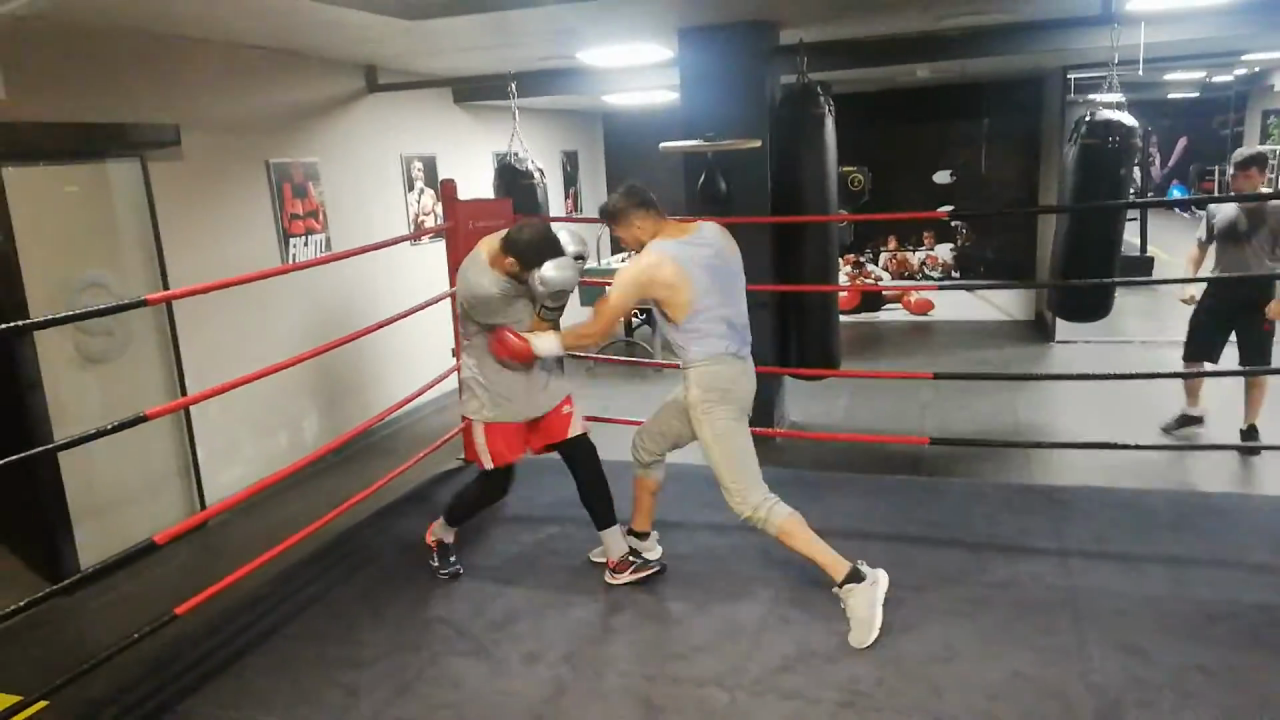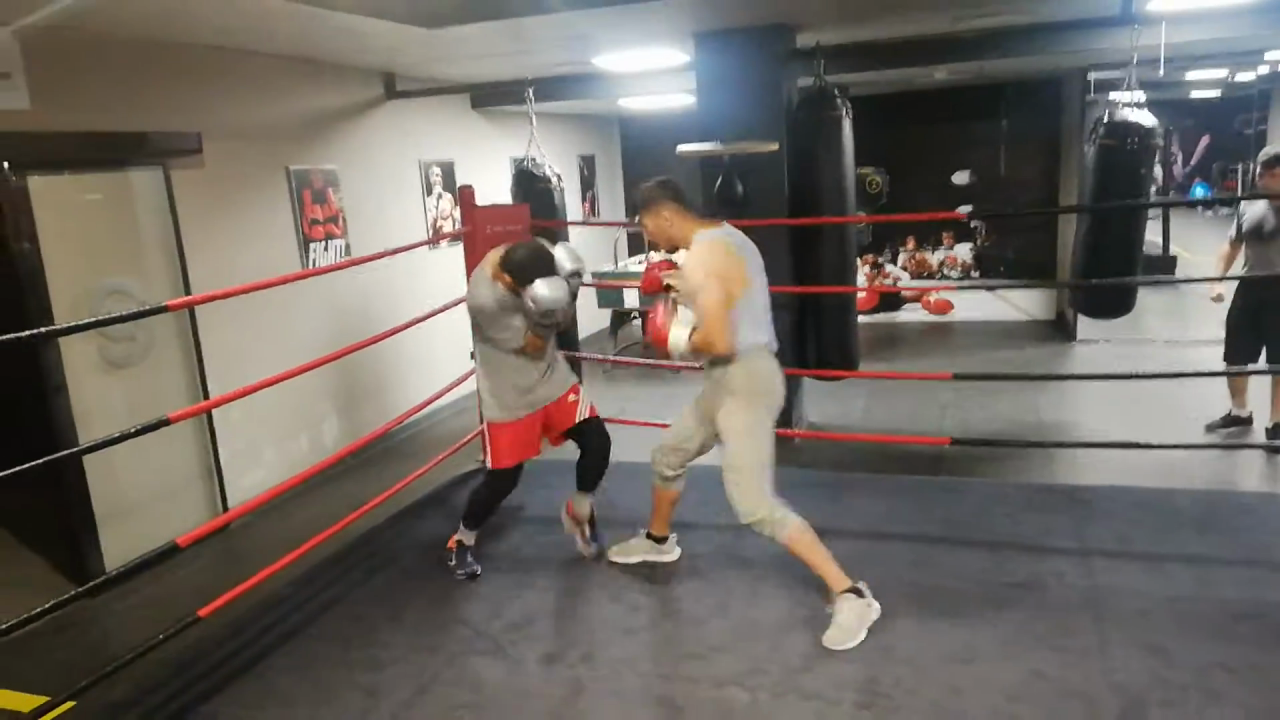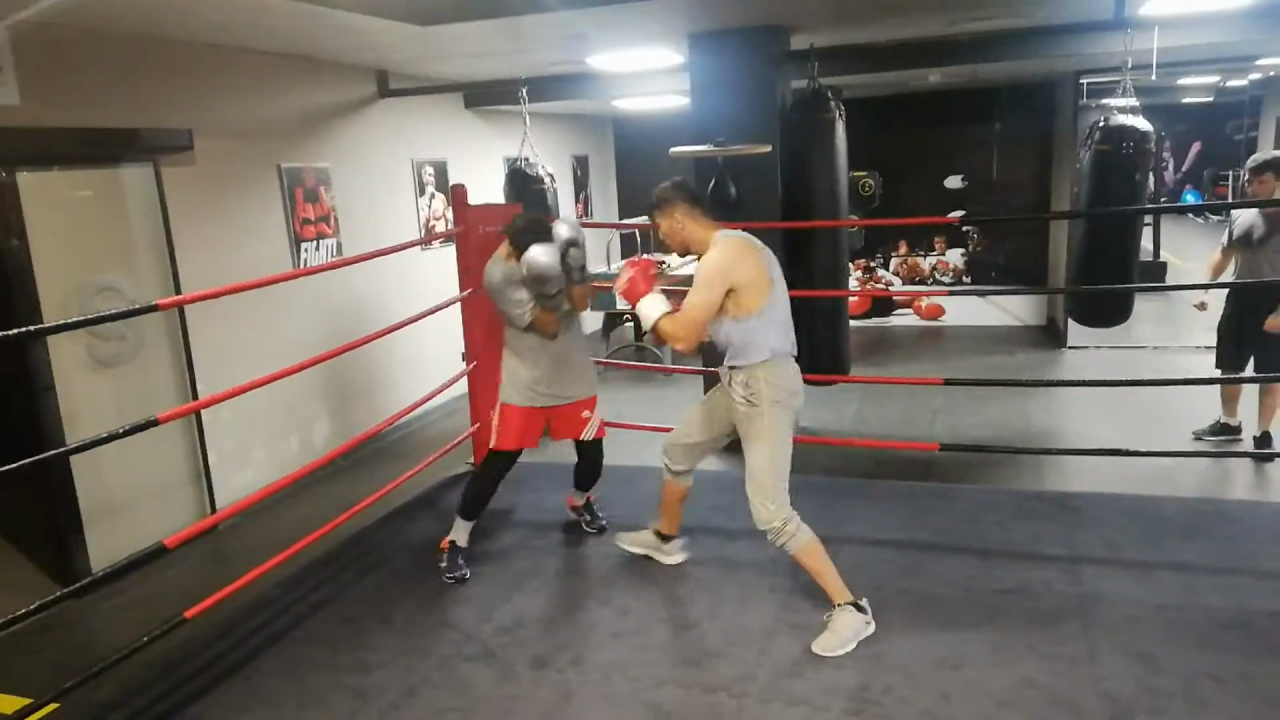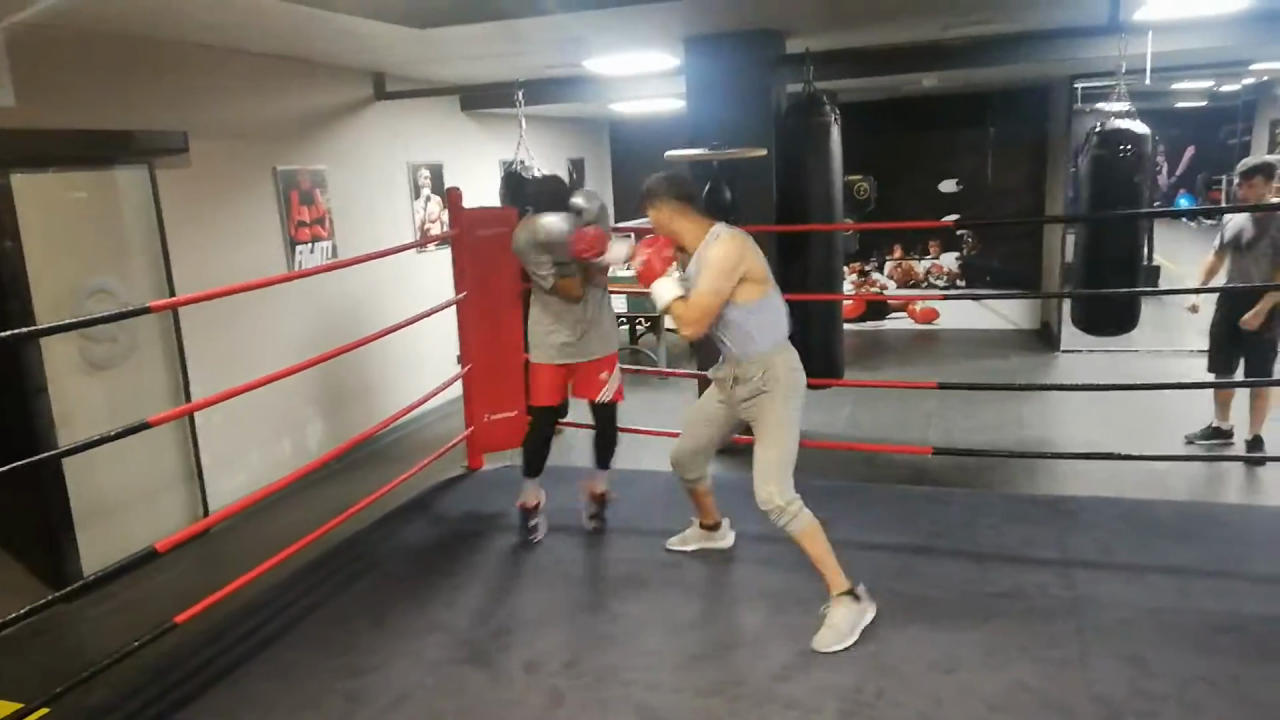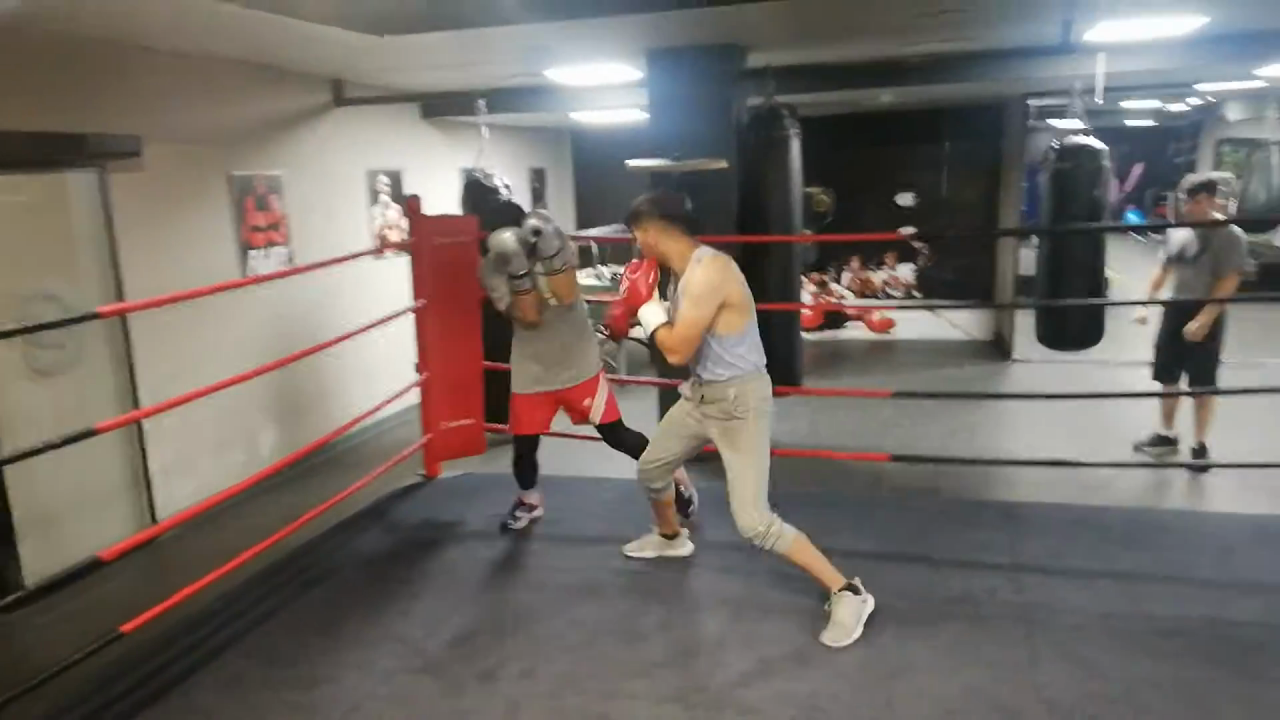
dt=0.2s
person 1, frame 1
left shoulder: (645, 267)
right shoulder: (713, 232)
left elbow: (593, 332)
left wrist: (534, 344)
left hip: (713, 383)
right hip: (730, 366)
left knee: (751, 503)
right knee: (646, 446)
left ankle: (855, 580)
right ankle: (640, 537)
person 1, frame 2
left shoulder: (705, 253)
right shoulder: (726, 236)
left elbow: (719, 343)
left wrist: (674, 336)
right wrist: (675, 292)
left hip: (745, 381)
right hip: (726, 380)
left knee: (755, 506)
right knee: (668, 454)
left ankle: (852, 596)
right ankle: (658, 540)
person 1, frame 3
left shoulder: (723, 258)
right shoulder: (738, 246)
left elbow: (683, 340)
left wrist: (644, 297)
right wrist: (660, 299)
left hip: (767, 388)
right hip: (737, 382)
left knee: (772, 515)
right knee: (678, 449)
left ankle: (850, 609)
right ankle: (664, 538)
person 1, frame 4
left shoulder: (724, 249)
right shoulder: (701, 248)
left elbow: (691, 326)
left wrist: (659, 278)
left hip: (770, 378)
right hip: (733, 374)
left knee: (774, 496)
right knee: (686, 456)
left ankle: (848, 596)
right ankle: (713, 527)
person 1, frame 5
left shoulder: (706, 274)
right shoulder: (695, 267)
left elbow: (677, 352)
left wrist: (646, 303)
right wrist: (650, 312)
left hip: (740, 402)
right hip: (703, 396)
left knee: (754, 522)
right knee: (651, 468)
left ankle: (849, 593)
right ankle: (670, 537)
person 2, frame 1
left shoulder: (518, 244)
right shoulder: (483, 289)
right elbow: (536, 336)
left wrist: (565, 275)
right wrist: (549, 298)
left hip: (535, 379)
right hip: (493, 391)
left knee: (583, 458)
right knee: (496, 480)
left ankle: (617, 555)
right ankle: (442, 533)
person 2, frame 2
left shoulder: (534, 261)
right shoulder: (486, 299)
left elbow: (562, 314)
right elbow: (534, 347)
left wrist: (566, 286)
right wrist: (545, 316)
left hip: (551, 377)
right hip: (507, 394)
left knee: (596, 444)
right knee: (503, 478)
left ankle: (579, 511)
right ankle: (462, 541)
person 2, frame 3
left shoulder: (555, 243)
right shoulder: (499, 276)
left elbow: (582, 303)
right elbow: (548, 327)
left wrist: (574, 263)
right wrist: (548, 288)
left hip: (573, 373)
right hip: (525, 381)
left knee: (591, 454)
right knee: (497, 464)
left ankle: (580, 500)
right ankle: (457, 540)
person 2, frame 4
left shoulder: (587, 215)
right shoulder: (525, 238)
left elbow: (600, 278)
right elbow: (570, 292)
left wrist: (590, 235)
right wrist: (555, 248)
left hip: (597, 336)
right hip: (550, 341)
left knee: (605, 416)
right knee: (543, 419)
left ankle: (597, 489)
right ankle: (531, 498)
person 2, frame 5
left shoulder: (548, 240)
right shoulder: (493, 269)
left elbow: (568, 295)
right elbow: (528, 316)
left wrist: (549, 249)
right wrist: (514, 270)
left hip: (578, 363)
right hip: (531, 367)
left knee: (614, 432)
right knee: (524, 444)
left ankle: (675, 476)
right ankle: (529, 499)
person 3, frame 1
right shoulder: (1217, 208)
right elbow: (1201, 246)
right wrist: (1189, 282)
right hip: (1220, 288)
right knee: (1194, 355)
left ankle: (1250, 426)
right ankle: (1192, 412)
person 3, frame 2
right shoulder: (1248, 206)
right elbow: (1233, 245)
right wrist: (1219, 280)
right hip: (1249, 289)
right knee: (1236, 358)
right ankle: (1240, 413)
person 3, frame 3
right shoulder: (1239, 214)
right elbow: (1225, 253)
right wrist: (1205, 288)
right hip: (1239, 295)
right knee: (1230, 366)
right ankle: (1229, 422)
person 3, frame 4
right shoulder: (1232, 217)
right wrist: (1198, 290)
right hip: (1229, 299)
right knee: (1222, 368)
left ankle: (1255, 437)
right ankle: (1221, 426)
person 3, frame 5
left shoulder: (1227, 235)
right shoulder: (1177, 231)
left elbow: (1229, 282)
left wrist: (1203, 319)
right wrist: (1145, 303)
left hip: (1205, 315)
right hip: (1175, 310)
left knee: (1203, 385)
right knee: (1168, 378)
left ankle: (1200, 444)
right ankle: (1167, 434)
